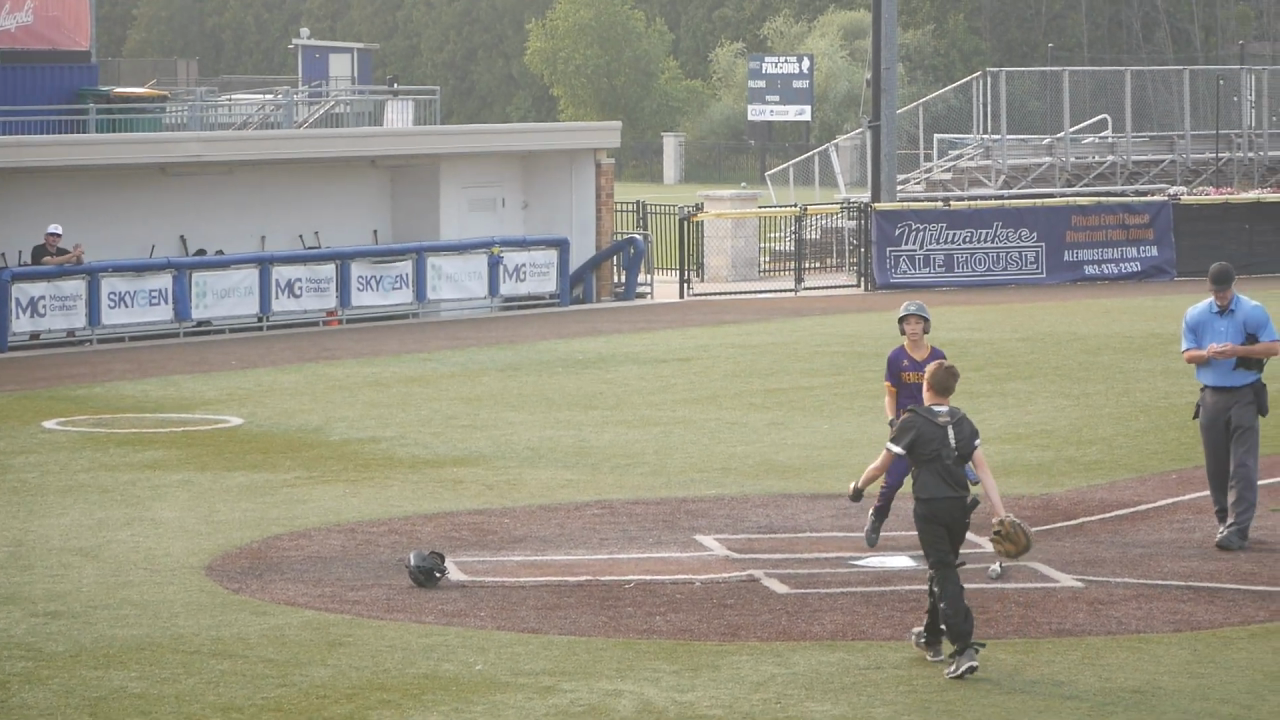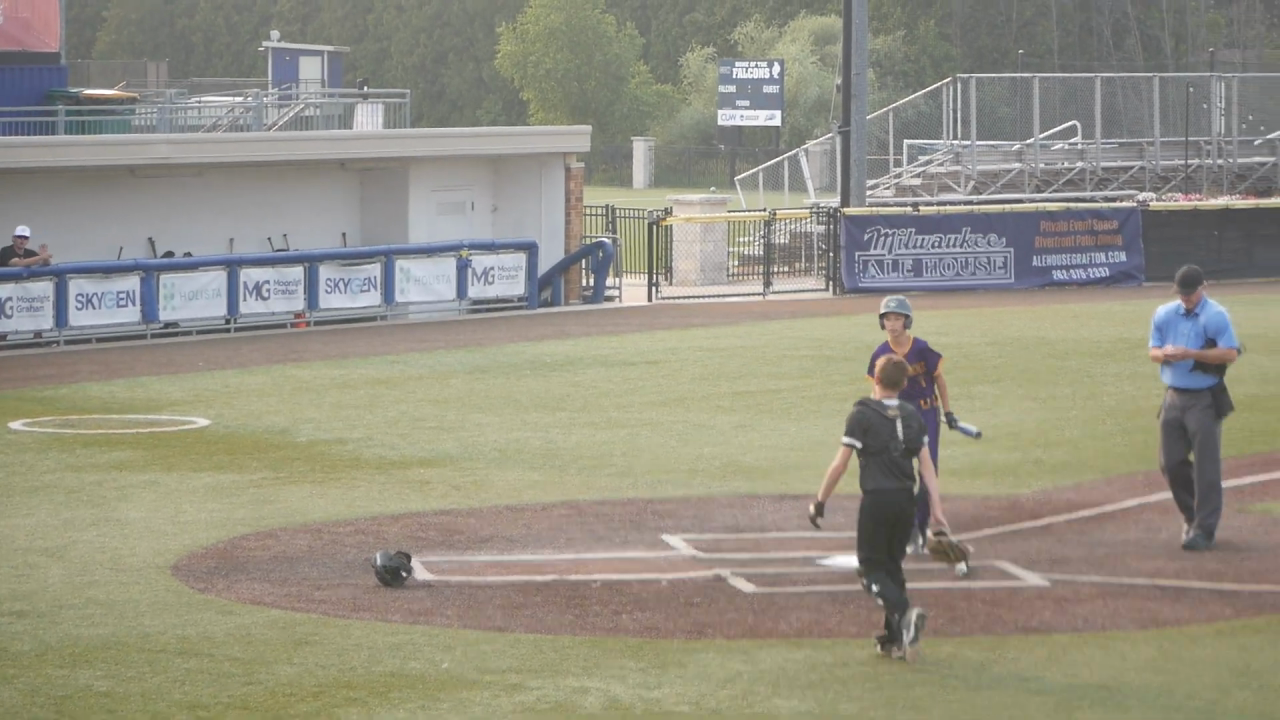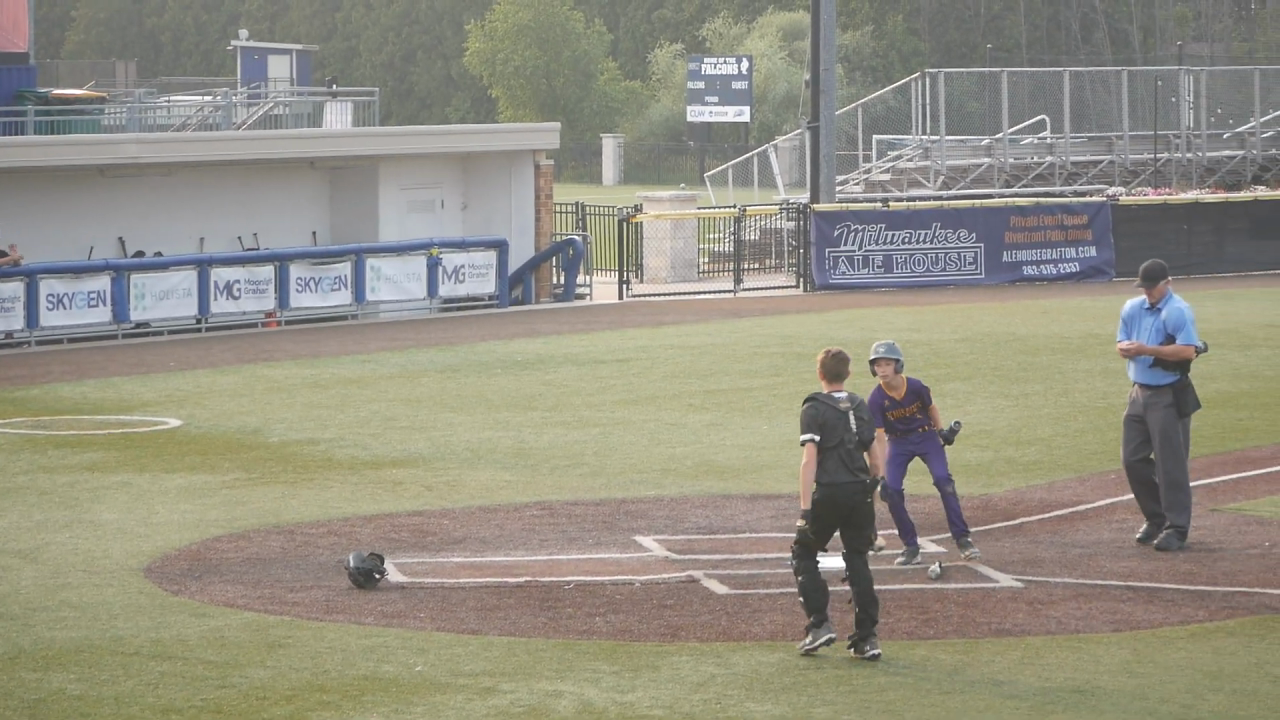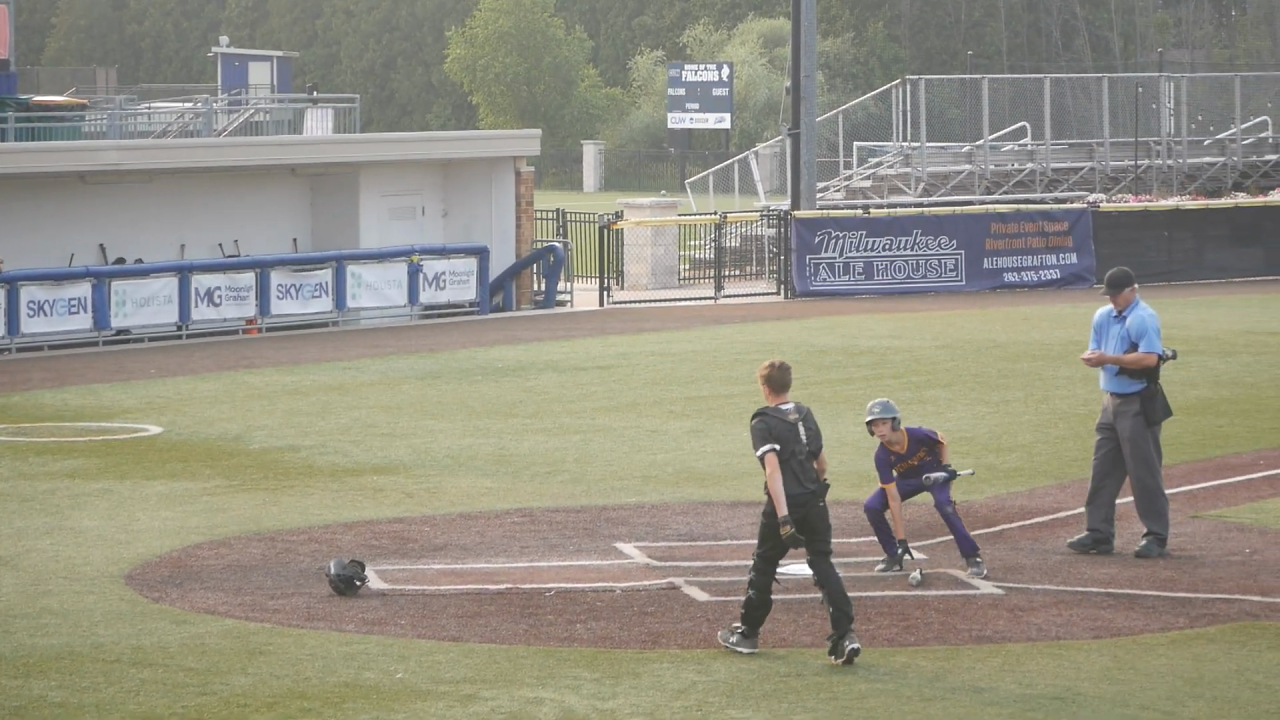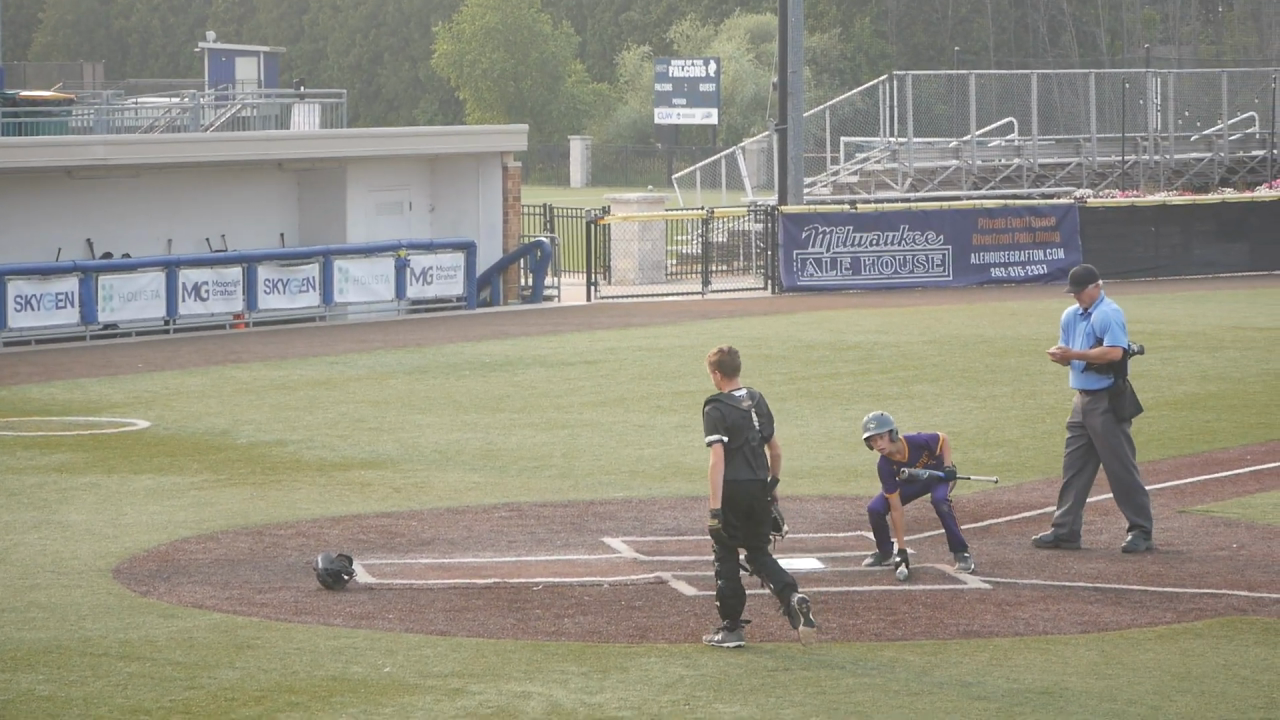
dt=0.2s
person 1, frame 1
left shoulder: (912, 421)
right shoulder: (963, 422)
left elbow: (882, 465)
right elbow: (982, 469)
left wrist: (858, 487)
right wrist: (1000, 513)
left hip: (929, 509)
right hip: (959, 507)
left knee: (945, 577)
right knee: (943, 570)
left ankle: (965, 649)
right ankle: (932, 637)
person 1, frame 2
left shoulder: (862, 414)
right shoulder: (913, 416)
left elbow: (841, 464)
right elbow: (926, 466)
left wrist: (820, 501)
right wrist: (936, 510)
left hip: (877, 500)
right hip: (905, 500)
left knee: (871, 570)
right knee: (891, 564)
left ankle: (905, 614)
right ankle: (896, 637)
person 1, frame 3
left shoulder: (814, 409)
right shoulder: (862, 407)
left elbow: (809, 461)
right elbow: (875, 460)
left wrist: (804, 511)
right wrist: (870, 493)
left hip: (830, 494)
right hip: (861, 493)
left knee: (803, 554)
right knee: (857, 562)
left ankle: (819, 625)
right ankle: (866, 638)
person 1, frame 4
left shoulder: (763, 423)
right shoulder: (806, 417)
left elbow: (773, 471)
right elbow: (822, 465)
left wrist: (783, 517)
left hip: (784, 504)
right hip: (813, 503)
left knee: (762, 568)
right knee: (823, 567)
left ankle: (747, 634)
right ankle: (844, 636)
person 1, frame 5
left shoulder: (715, 409)
right shoulder: (758, 401)
left elbow: (717, 462)
right elbow: (774, 450)
left wrist: (714, 510)
right wrist: (770, 485)
left hip: (735, 491)
right hip: (761, 490)
left knee: (726, 558)
right knee: (759, 555)
left ankle: (731, 628)
right ankle: (794, 600)
person 2, frame 1
left shoulder: (1253, 311)
right shoulder: (1195, 314)
right elbow: (1188, 354)
left wrist: (1237, 351)
right wrist: (1206, 354)
left hip: (1245, 397)
right hip: (1212, 398)
left knee: (1242, 466)
right knee: (1217, 466)
left ankle: (1237, 529)
right ankle: (1225, 521)
person 2, frame 2
left shoulder: (1216, 315)
right shoulder: (1164, 314)
left elbow: (1230, 354)
right elbow: (1153, 351)
left wrist: (1190, 354)
right wrist: (1164, 355)
left hip: (1205, 400)
right hip: (1174, 397)
left knee: (1206, 467)
right knee: (1171, 463)
left ankle: (1204, 528)
right ankle: (1192, 518)
person 2, frame 3
left shoulder: (1179, 311)
right shoulder: (1131, 308)
left elbow: (1189, 351)
right elbow: (1122, 343)
left wrist: (1147, 349)
right wrist: (1125, 349)
left hip: (1169, 397)
right hip: (1139, 393)
left knee: (1171, 465)
right knee: (1133, 459)
left ankle: (1176, 527)
right ankle: (1156, 517)
person 2, frame 4
left shoulder: (1144, 318)
right shoulder: (1102, 317)
left elbow: (1150, 358)
right elbow: (1096, 352)
left wrist: (1109, 359)
right wrist: (1092, 358)
left hip: (1138, 405)
right hip: (1111, 402)
left knee: (1144, 473)
right knee: (1102, 469)
left ankle: (1156, 536)
right ankle: (1099, 533)
person 2, frame 5
left shoulder: (1109, 314)
right shoulder: (1070, 315)
left elbow: (1114, 353)
left wrist: (1074, 354)
right wrist: (1059, 355)
left hip: (1108, 401)
right hip: (1082, 400)
left knee: (1121, 468)
right knee: (1074, 466)
left ankle: (1141, 530)
right ankle: (1065, 530)
person 3, frame 1
left shoulder: (938, 357)
right shoulder: (896, 357)
right elbow: (890, 396)
right wrist: (892, 420)
right knee: (895, 478)
right ankle: (877, 515)
person 3, frame 2
left shoulder: (922, 348)
right shoulder: (881, 355)
left elbow: (939, 377)
left wrist: (948, 411)
left hip: (926, 413)
left ankle: (920, 528)
right ankle: (912, 531)
person 3, frame 3
left shoulder: (916, 386)
right shoulder: (875, 400)
left elbow: (930, 406)
right elbow: (880, 439)
left wrist: (942, 429)
right wrist: (882, 476)
left hip: (927, 436)
right hip: (899, 441)
left knee: (943, 480)
right knee: (891, 489)
left ankle: (962, 538)
right ankle: (911, 547)
person 3, frame 4
left shoulder: (918, 434)
right shoulder: (882, 456)
left elbow: (942, 440)
right elbow: (894, 499)
left wrist: (947, 466)
right wrist: (902, 541)
left hip: (934, 473)
right hip: (907, 479)
left knee: (944, 503)
right knee: (872, 507)
left ankle: (973, 557)
right ankle: (893, 557)
person 3, frame 5
left shoulder: (917, 440)
right shoulder: (885, 465)
left elbow: (944, 438)
right elbow: (896, 507)
left wrist: (948, 466)
right wrist: (901, 549)
left hip: (939, 473)
right hip: (913, 481)
left knee: (940, 500)
right knee: (875, 509)
left ankle: (961, 553)
right ankle: (885, 552)
